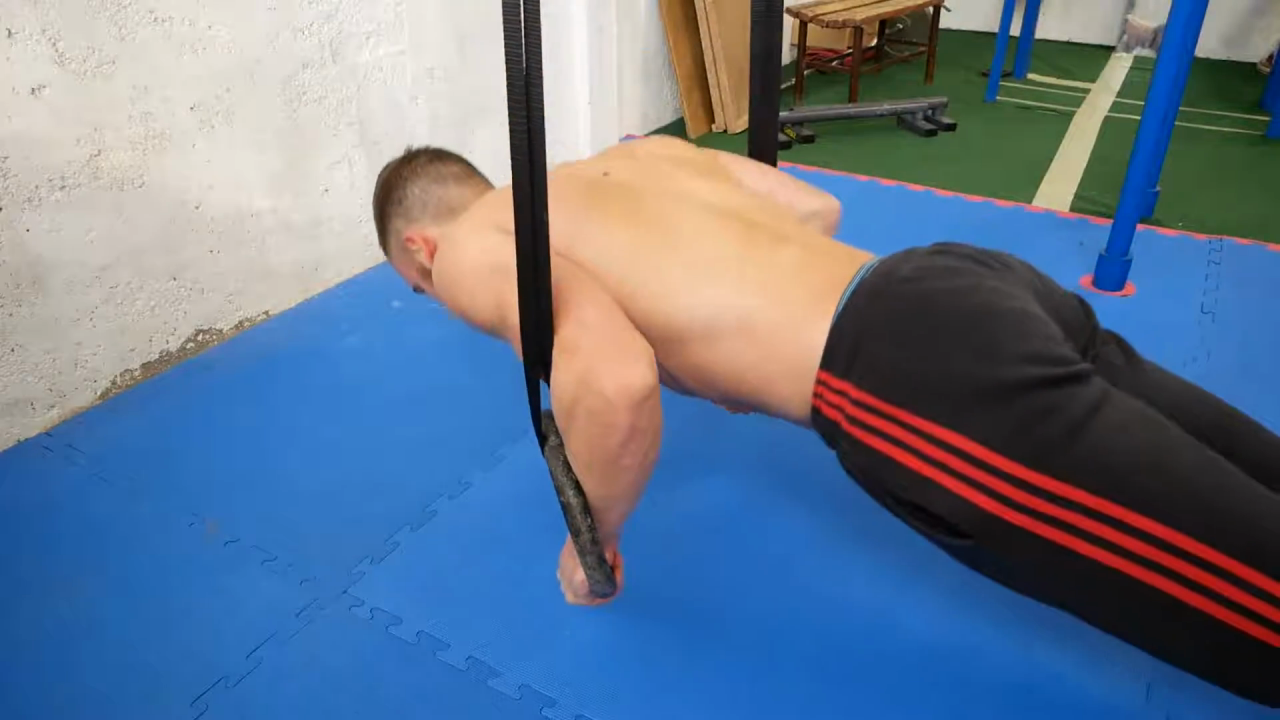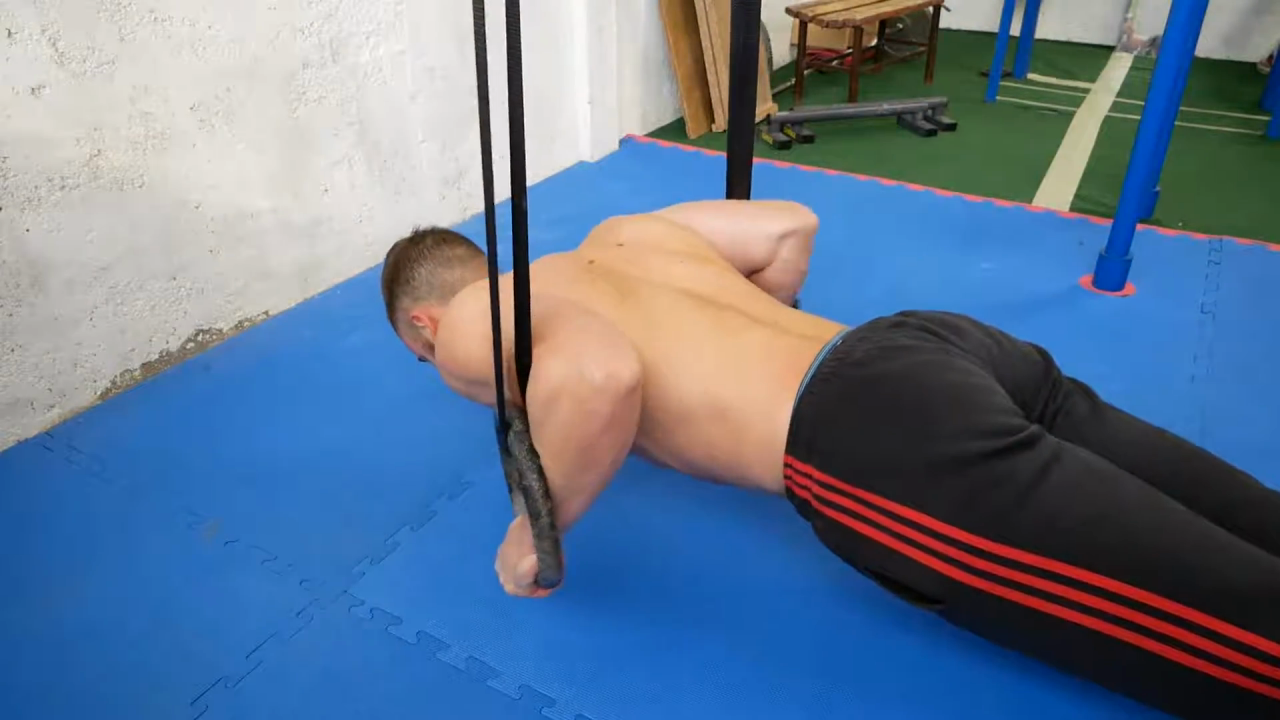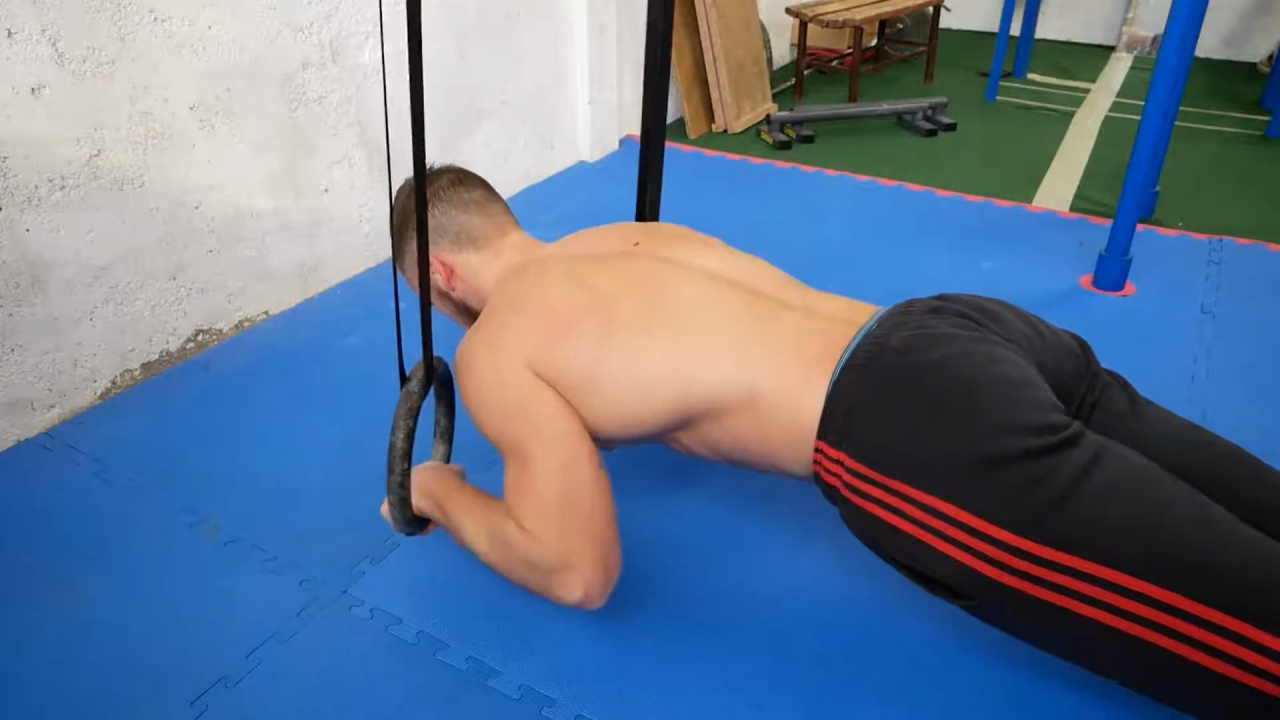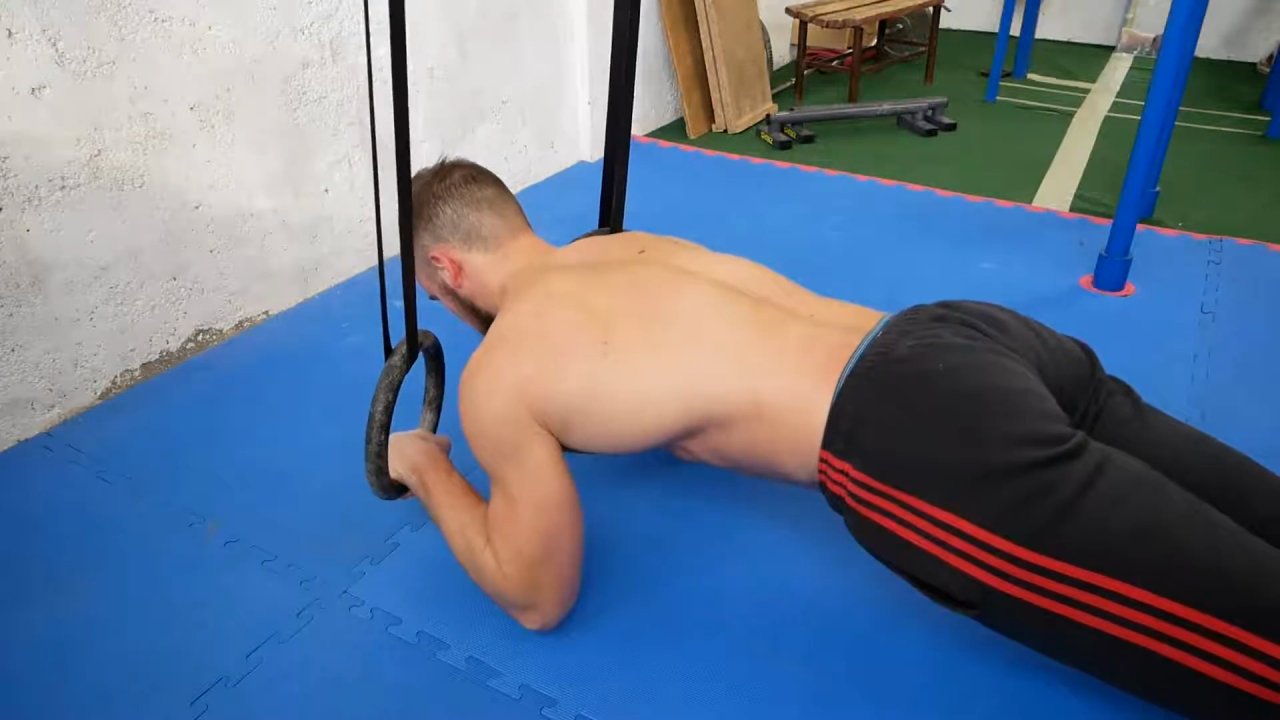
dt=0.7s
person 1, frame 1
left shoulder: (472, 250)
right shoulder: (630, 157)
left elbow: (616, 382)
left wrist: (592, 545)
left hip: (914, 379)
right hip: (972, 284)
person 1, frame 2
left shoulder: (468, 330)
right shoulder: (615, 236)
left elbow: (601, 374)
right elbow: (792, 225)
left wrist: (538, 530)
left hip: (880, 445)
right hip: (939, 344)
person 1, frame 3
left shoulder: (494, 356)
right shoulder: (621, 236)
left elbow: (581, 574)
left wrist: (441, 494)
left hip: (924, 436)
right hip: (964, 331)
person 1, frame 4
left shoulder: (498, 379)
right shoulder: (616, 247)
left elbow: (538, 597)
left wrist: (426, 469)
left hip: (926, 444)
right hip: (967, 336)
